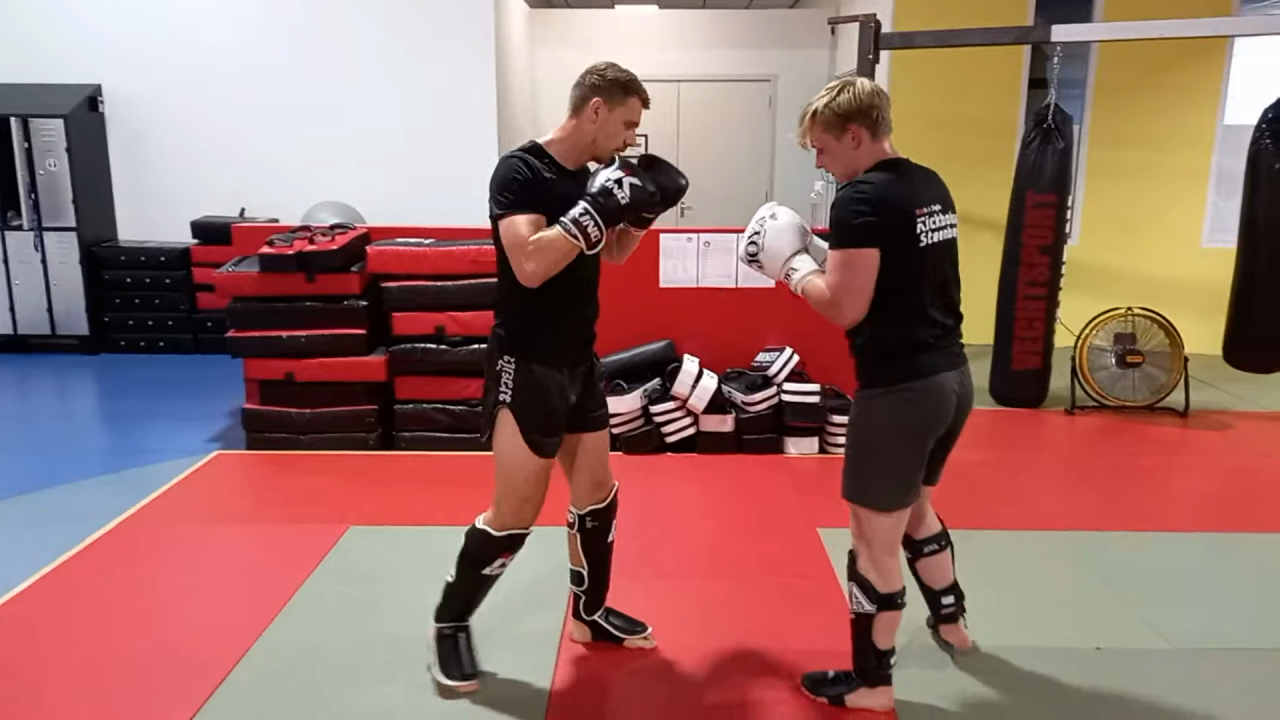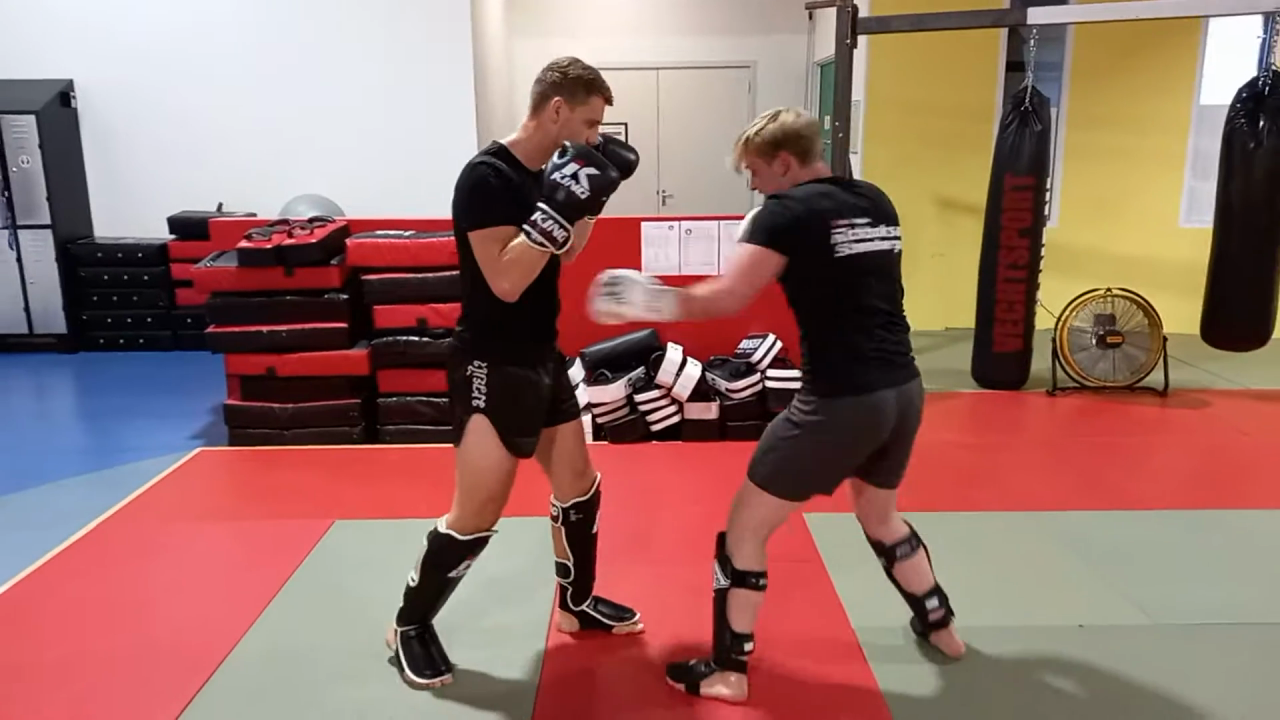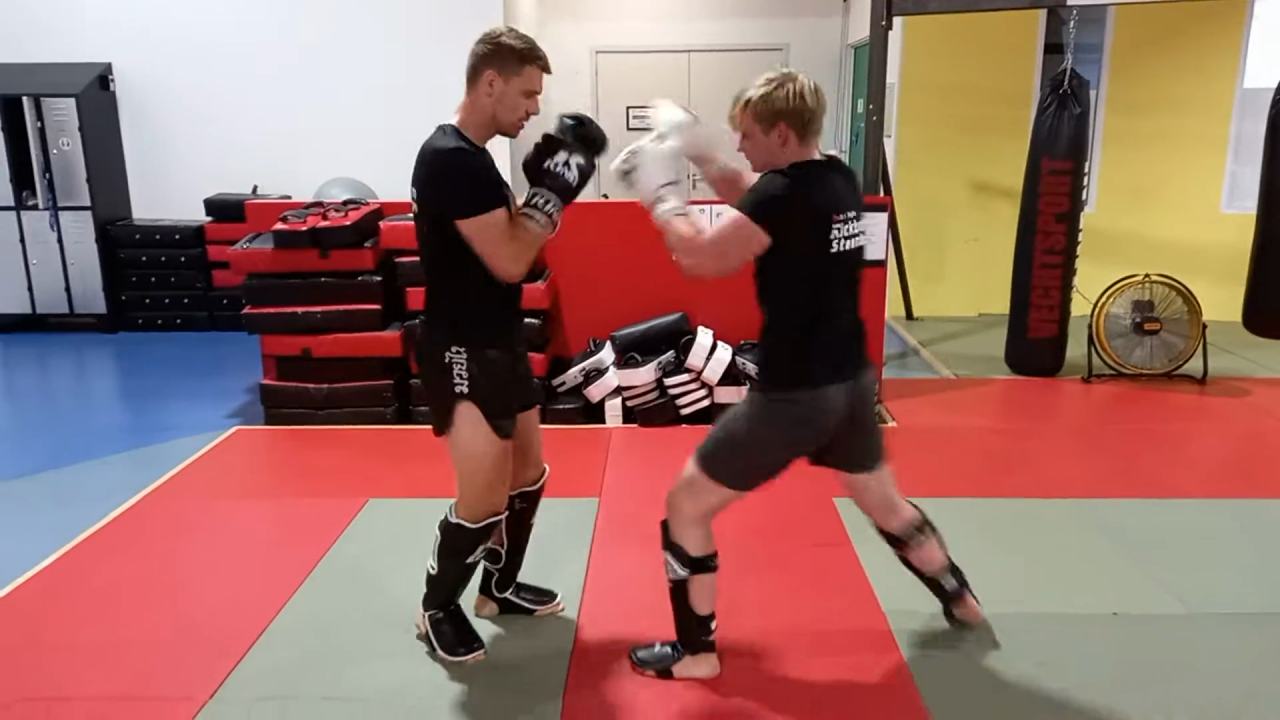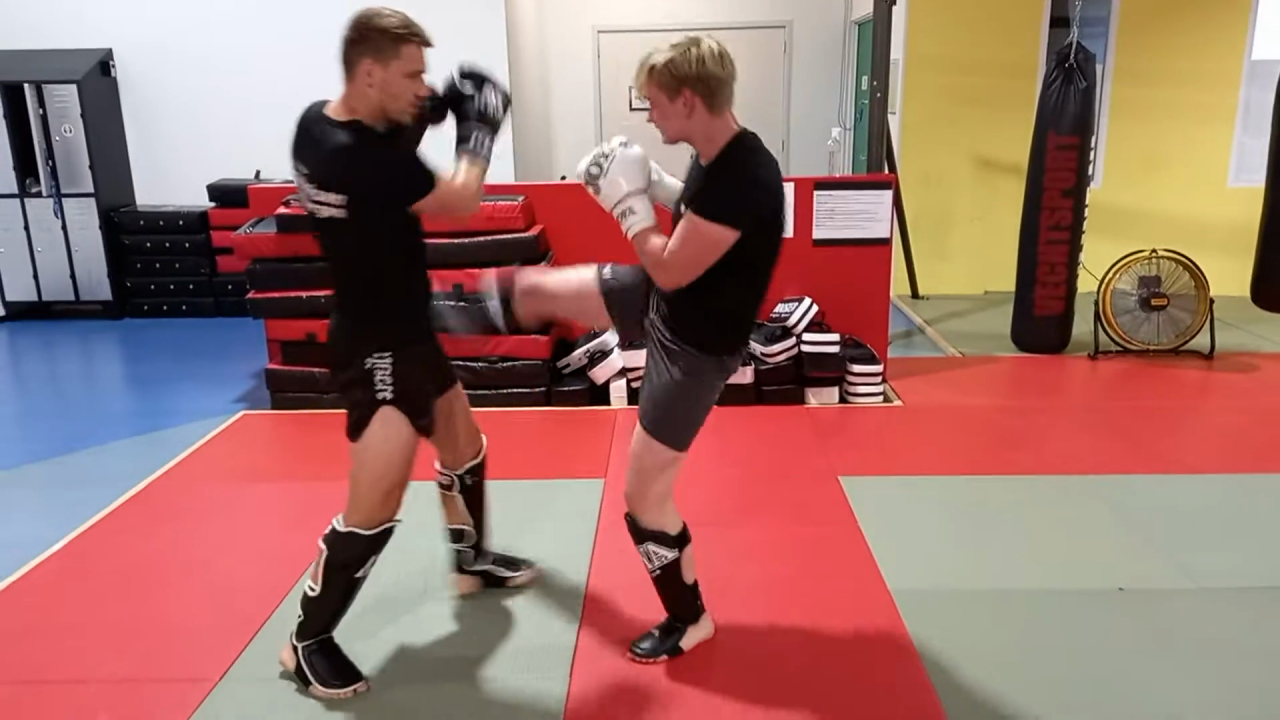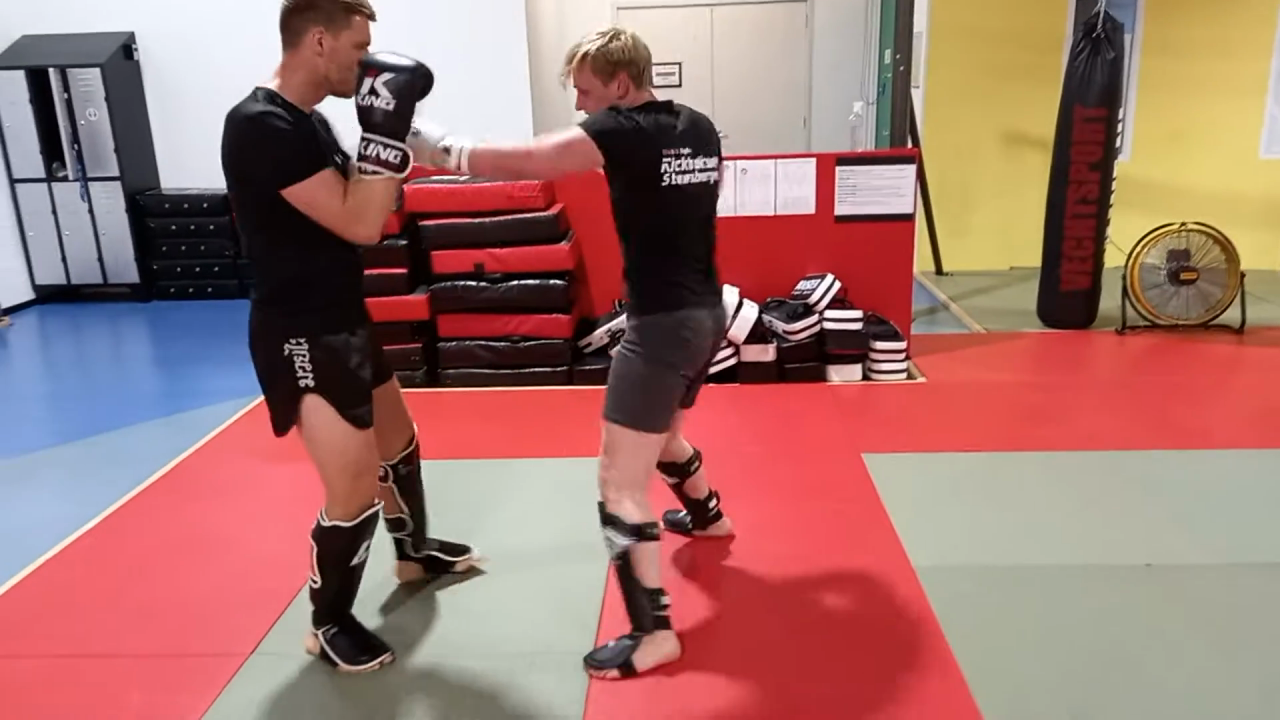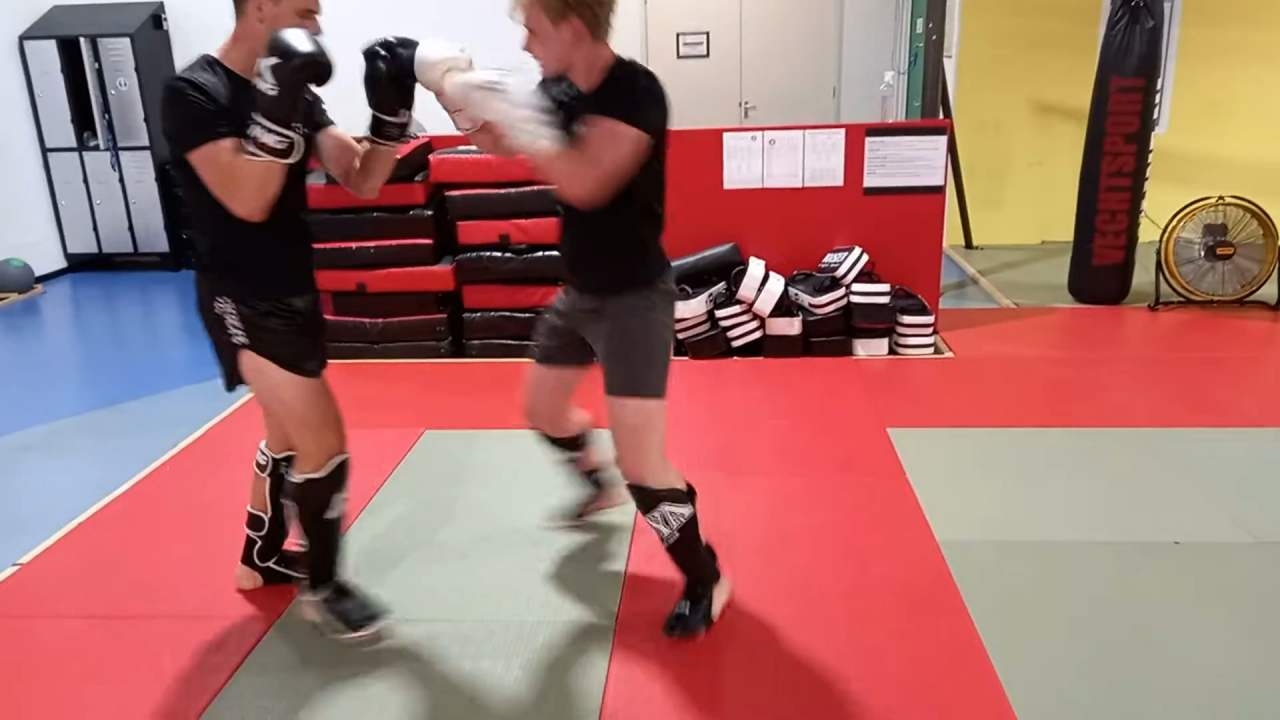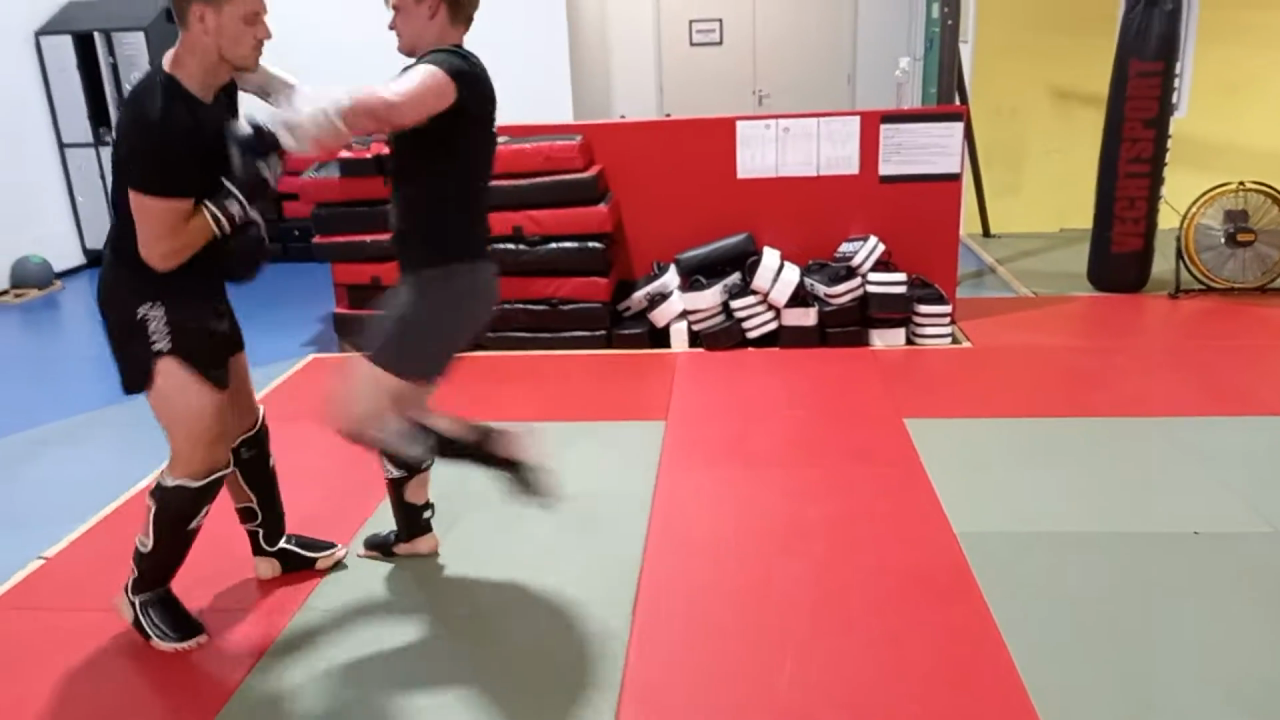
dt=0.5s
person 1, frame 1
left shoulder: (583, 176)
right shoulder: (521, 171)
left elbow: (610, 254)
right elbow: (532, 265)
left wrist: (641, 209)
right wrist: (600, 205)
left hip: (577, 361)
right hip: (526, 365)
left knee: (596, 493)
right knee: (514, 513)
left ankle: (590, 612)
right ankle: (449, 623)
person 1, frame 2
left shoulder: (540, 170)
right shoulder: (487, 176)
left elbow: (561, 252)
right elbow: (506, 281)
left wrist: (588, 198)
right wrist: (559, 204)
left hip: (540, 359)
right hip: (491, 368)
left knee: (579, 485)
right knee: (475, 516)
left ankle: (576, 602)
right ankle: (411, 625)
person 1, frame 3
left shoulder: (466, 152)
right shoulder: (452, 159)
left elbow: (514, 241)
right elbow: (508, 262)
left wrist: (547, 172)
right wrist: (556, 187)
left hip: (496, 342)
right hip: (461, 349)
left knee: (526, 476)
right knee: (483, 500)
left ankle: (497, 587)
right ankle: (438, 607)
person 1, frame 4
left shoulder: (316, 125)
right shoulder: (369, 159)
right elbow: (460, 202)
left wrist: (417, 120)
right wrist: (483, 124)
left hip: (400, 331)
right hip: (380, 347)
left knee: (465, 445)
right knee: (373, 510)
left ankle: (473, 561)
right ankle: (308, 639)
person 1, frame 5
left shoulder: (303, 121)
right shoulder: (262, 127)
left elbow: (353, 202)
right elbow: (360, 224)
left wrist: (380, 130)
right wrist: (387, 129)
left hip: (339, 321)
right hip: (301, 338)
left knee: (398, 440)
right knee: (353, 493)
left ankle: (416, 550)
right ankle: (331, 624)
person 1, frame 6
left shoulder: (285, 85)
right shoulder: (194, 94)
left elbow: (362, 183)
right elbow: (248, 202)
left wrist: (391, 109)
right wrist: (278, 105)
left hip: (290, 286)
right hip: (244, 298)
left knee: (289, 435)
right knee: (323, 444)
left ankle: (260, 555)
right ankle: (322, 586)
person 1, frame 7
left shoulder: (214, 84)
right shoulder: (158, 121)
right elbow: (160, 250)
left wrist: (251, 194)
right wrist: (238, 201)
left hip: (198, 290)
right hip: (151, 302)
left knee: (242, 422)
right knee: (201, 455)
left ankle: (272, 543)
right ankle: (145, 593)
person 2, frame 1
left shoulder: (860, 199)
right shoulder: (929, 185)
left elbow: (845, 308)
left wrist: (791, 261)
right wrist: (811, 250)
left hip: (900, 390)
right hip: (951, 377)
left knee: (874, 541)
right knee: (913, 504)
right ankle: (951, 616)
person 2, frame 2
left shoulder: (788, 212)
right shoulder: (875, 204)
left elbow: (728, 297)
left wrist: (647, 299)
left hip: (838, 401)
right hip: (903, 392)
left knee: (746, 528)
right knee: (877, 513)
left ankle: (727, 669)
right ankle: (938, 625)
person 2, frame 3
left shoulder: (786, 194)
right shoulder: (834, 175)
left elbow: (699, 258)
right elbow: (750, 201)
left wrist: (658, 187)
right wrist: (695, 153)
left hip: (796, 394)
right hip: (850, 382)
left knee: (686, 509)
right knee: (881, 499)
left ankle: (696, 650)
right ankle: (958, 598)
person 2, frame 4
left shoulder: (743, 178)
right shoulder: (715, 155)
left elbow: (671, 270)
left wrist: (626, 198)
right wrist: (652, 186)
left hip: (696, 349)
right hip: (655, 303)
left knee: (644, 493)
right knee: (540, 288)
left ankle: (688, 619)
right ankle: (484, 313)
person 2, frame 5
left shoulder: (622, 128)
right shoulder: (700, 128)
left elbow: (523, 160)
left wrist: (441, 146)
left hip: (665, 326)
right hip: (699, 318)
left knee: (618, 480)
right knee: (658, 434)
left ankle: (652, 631)
right ankle: (706, 513)
person 2, frame 6
left shoulder: (635, 90)
right shoulder: (560, 85)
left elbow: (580, 185)
right elbow: (506, 144)
left wrist: (515, 117)
right wrist: (465, 101)
left hip: (634, 297)
right hip: (580, 290)
left knee: (640, 456)
right knee: (541, 409)
left ankle: (705, 581)
right ankle: (595, 481)
person 2, frame 7
left shoulder: (449, 66)
right shoulder: (447, 74)
left elbow: (385, 110)
right elbow: (385, 117)
left wrist: (309, 121)
left hip: (446, 280)
right hip: (446, 278)
left knee: (359, 419)
right knee: (387, 416)
left ankle: (495, 448)
right ankle: (414, 531)
